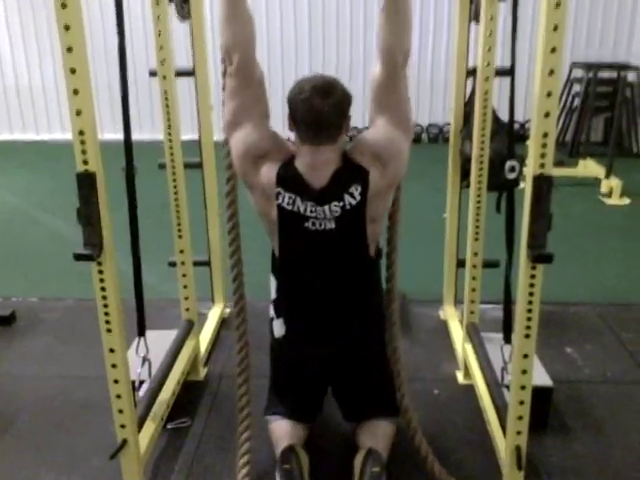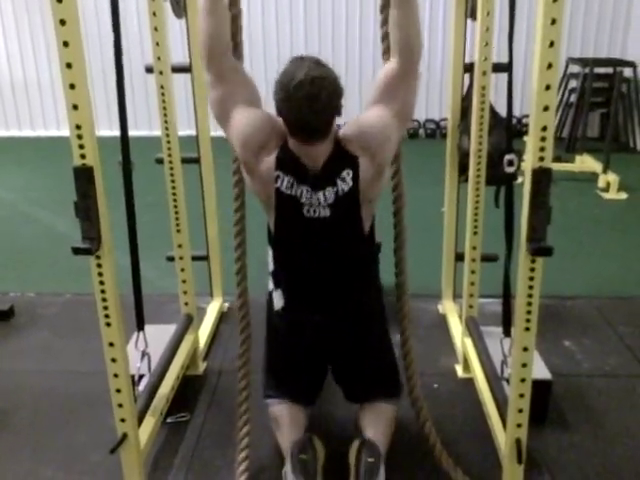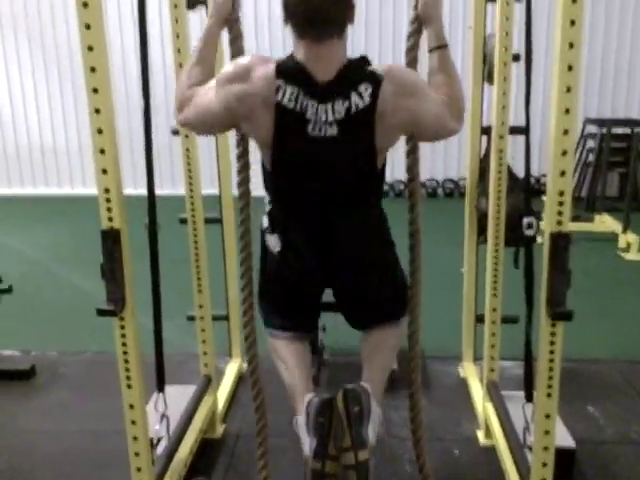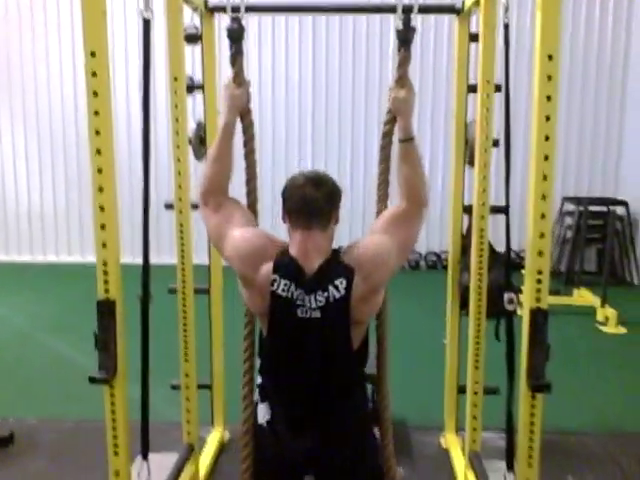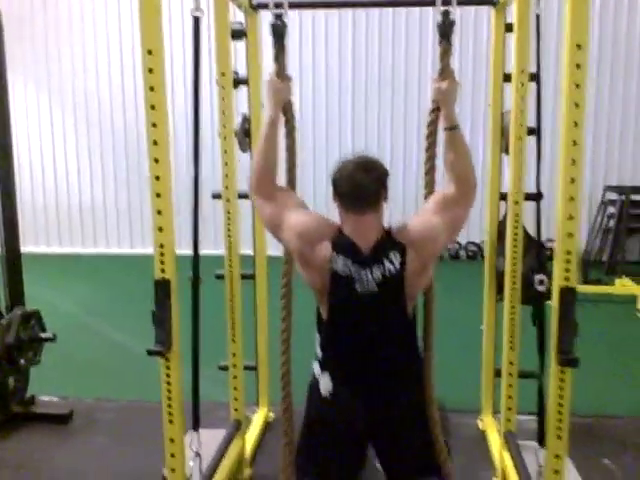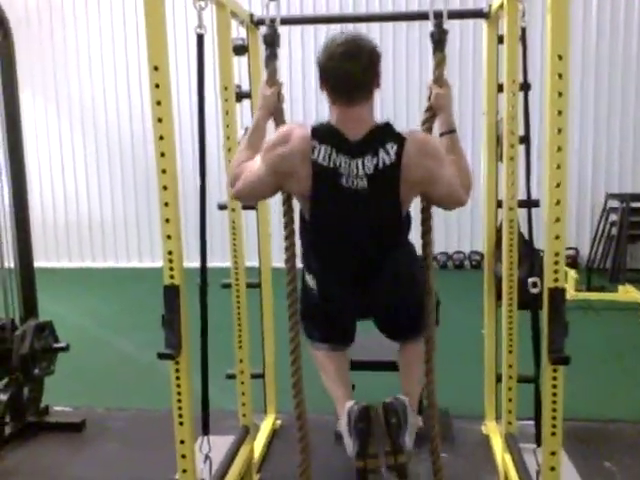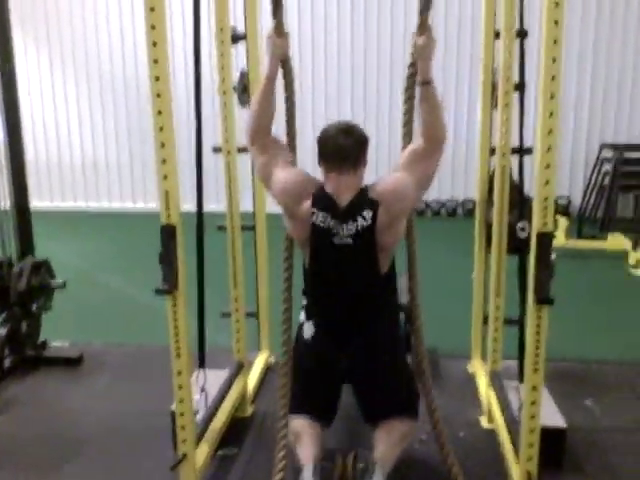
dt=0.7s
person 1, frame 1
left shoulder: (264, 173)
right shoulder: (375, 170)
left elbow: (239, 62)
right elbow: (393, 63)
left hip: (293, 332)
right hip: (360, 332)
left knee: (286, 411)
right knee: (377, 413)
person 1, frame 2
left shoulder: (260, 154)
right shoulder: (367, 152)
left elbow: (217, 61)
right elbow: (406, 61)
left hip: (292, 309)
right hip: (359, 308)
left knee: (284, 396)
right knee: (379, 394)
person 1, frame 3
left shoulder: (251, 83)
right shoulder: (394, 89)
left elbow: (185, 108)
right elbow: (452, 118)
left hip: (290, 242)
right hip: (363, 243)
left knee: (286, 327)
right knee: (386, 318)
left ankle: (307, 407)
right ankle: (368, 397)
person 1, frame 4
left shoulder: (257, 266)
right shoulder: (365, 271)
left elbow: (211, 198)
right elbow: (415, 204)
left wrist: (229, 116)
right wrist: (404, 124)
left hip: (278, 426)
right hip: (344, 426)
person 1, frame 5
left shoulder: (315, 245)
right shoulder: (415, 247)
left elbow: (261, 189)
right elbow: (464, 188)
left wrist: (274, 111)
right wrist: (448, 114)
left hip: (336, 389)
right hip: (400, 390)
person 1, frame 6
left shoulder: (290, 147)
right shoulder: (416, 150)
left elbow: (237, 186)
right elbow: (460, 194)
left wrist: (261, 113)
right wrist: (447, 119)
left hip: (327, 285)
right hip: (394, 283)
left knee: (324, 336)
right knee: (417, 327)
left ankle: (347, 410)
right ankle: (406, 408)
person 1, frame 7
left shoulder: (300, 203)
right shoulder: (388, 205)
left elbow: (260, 139)
right elbow: (432, 143)
left wrist: (273, 62)
right wrist: (424, 72)
left hip: (318, 336)
right hip: (377, 338)
left knee: (303, 415)
right knee: (399, 415)
